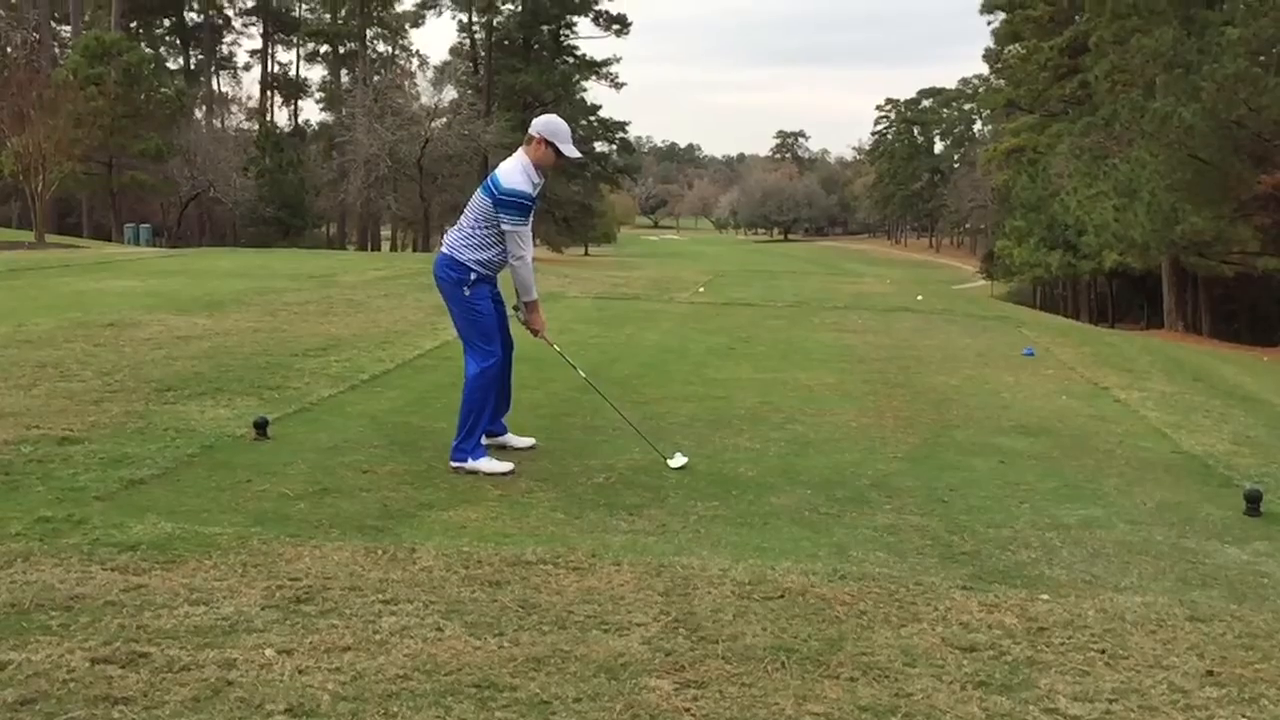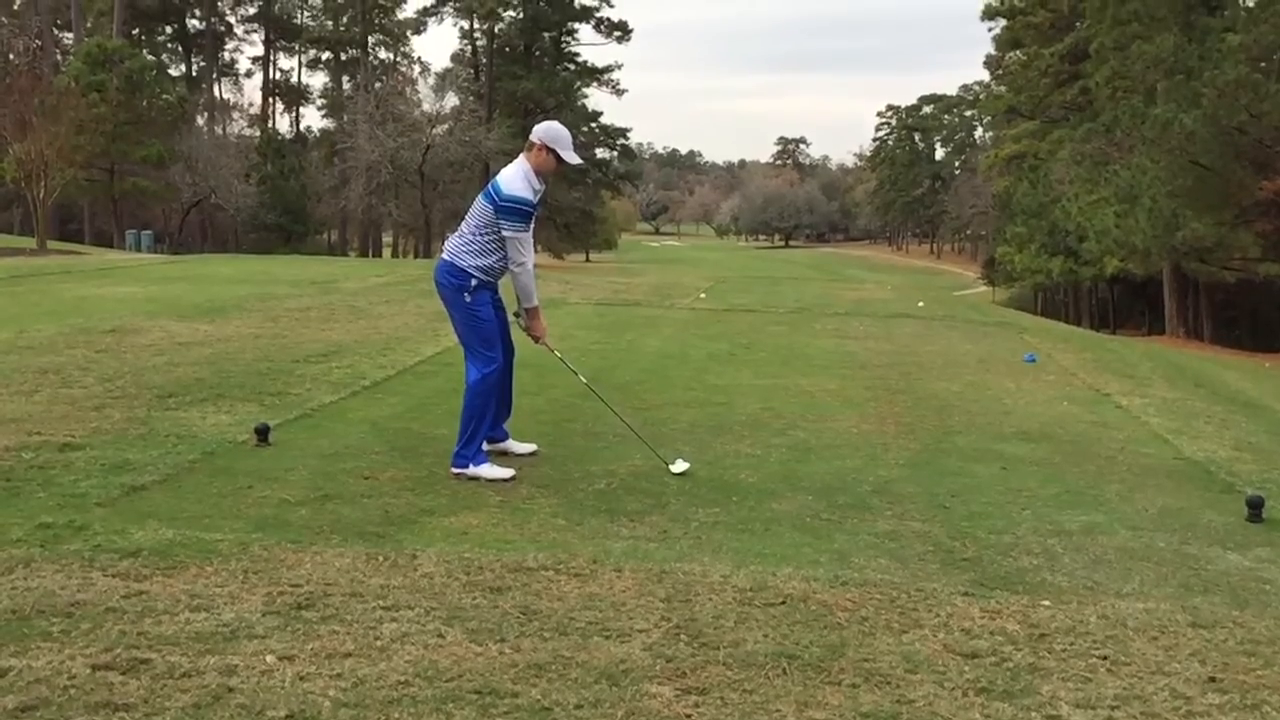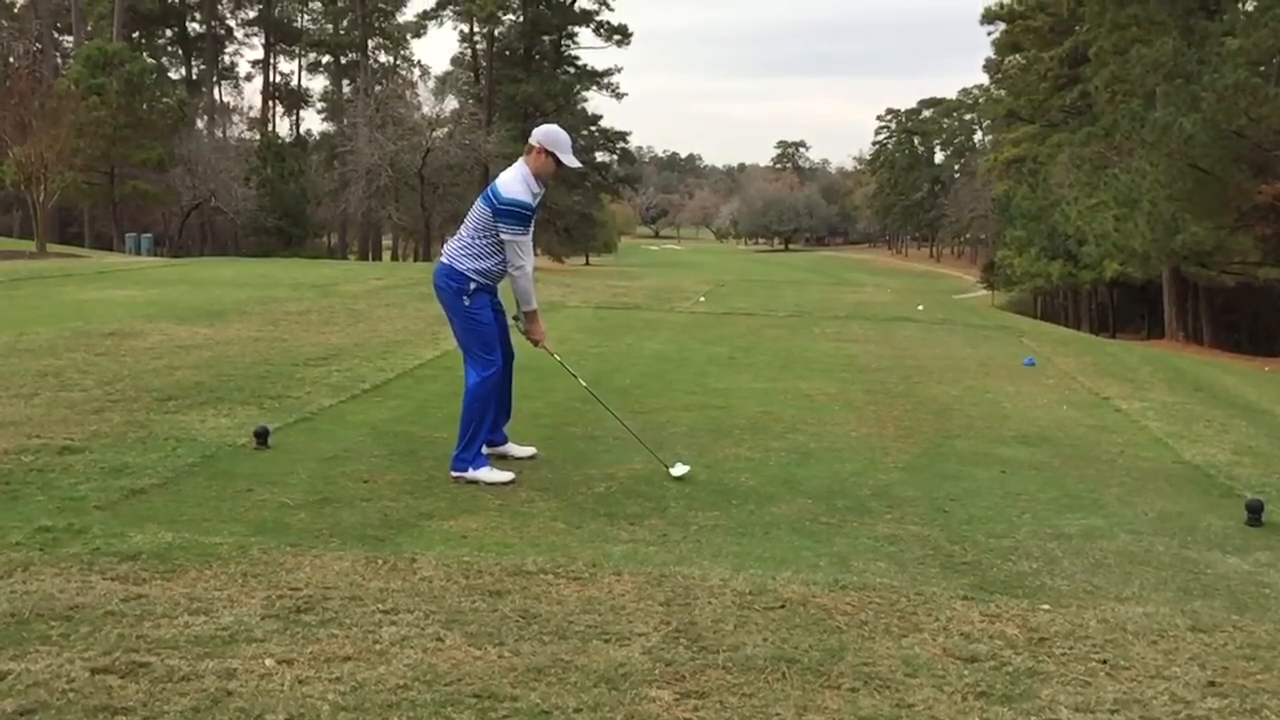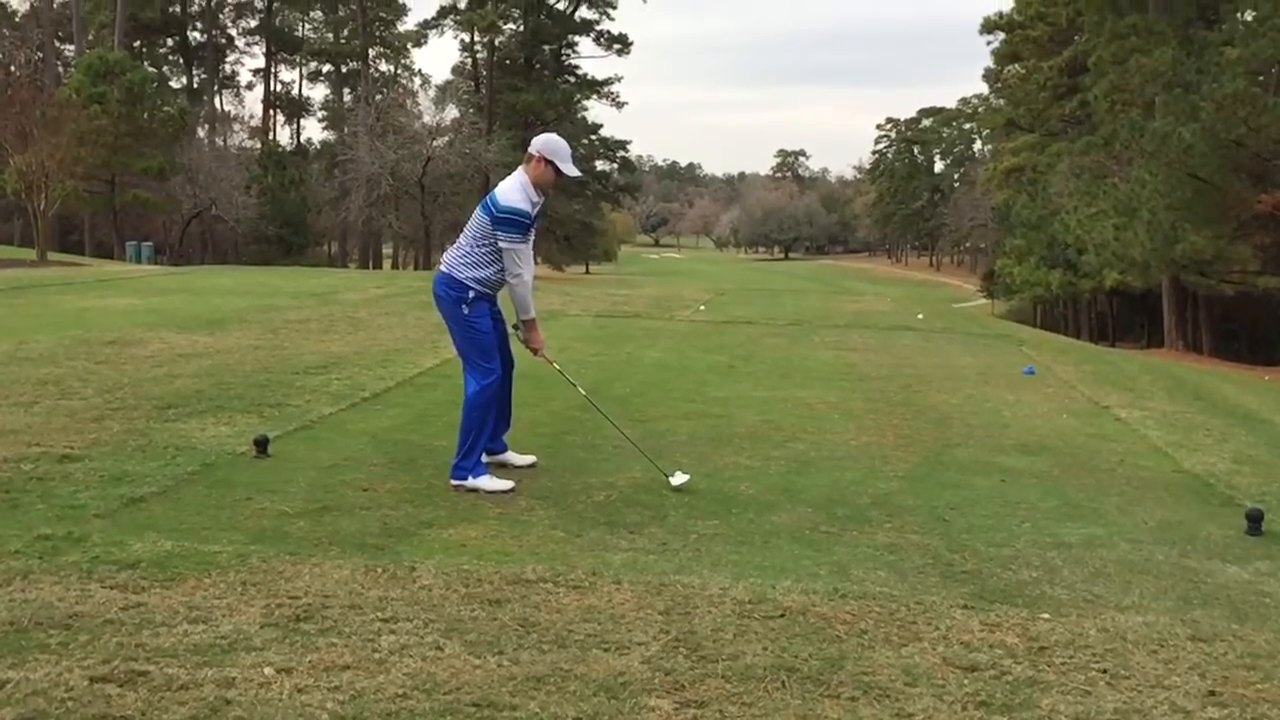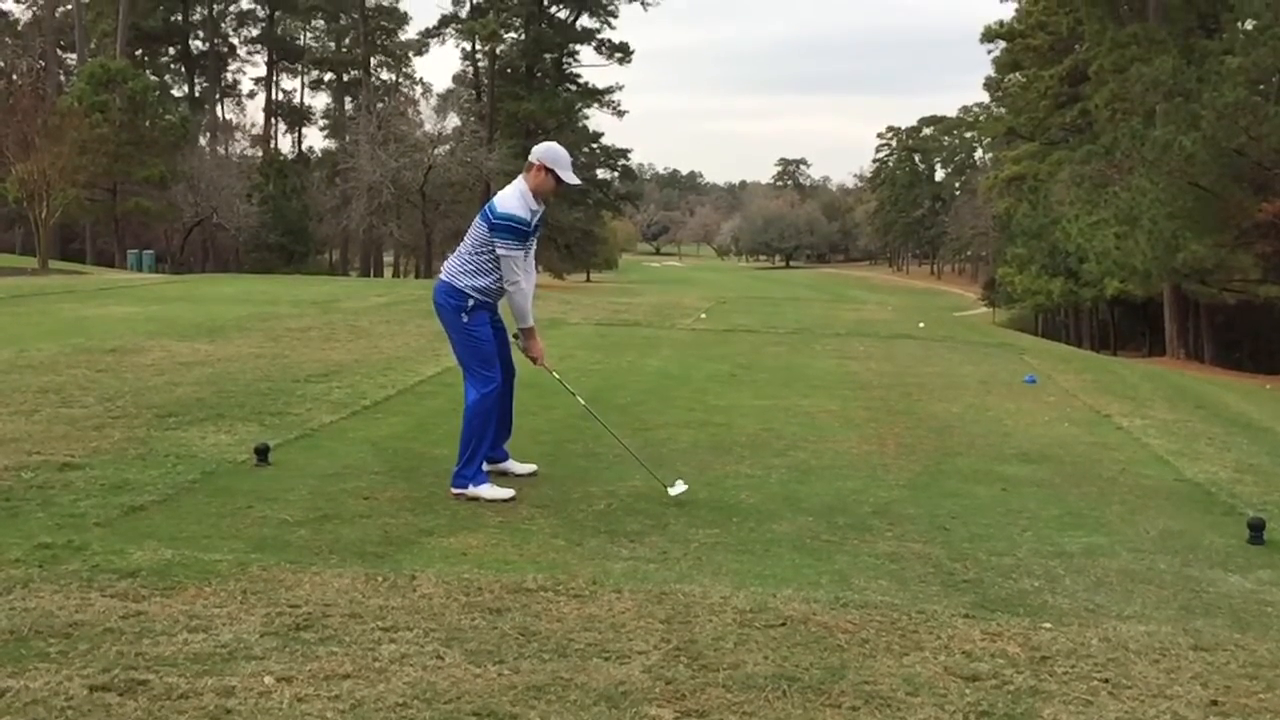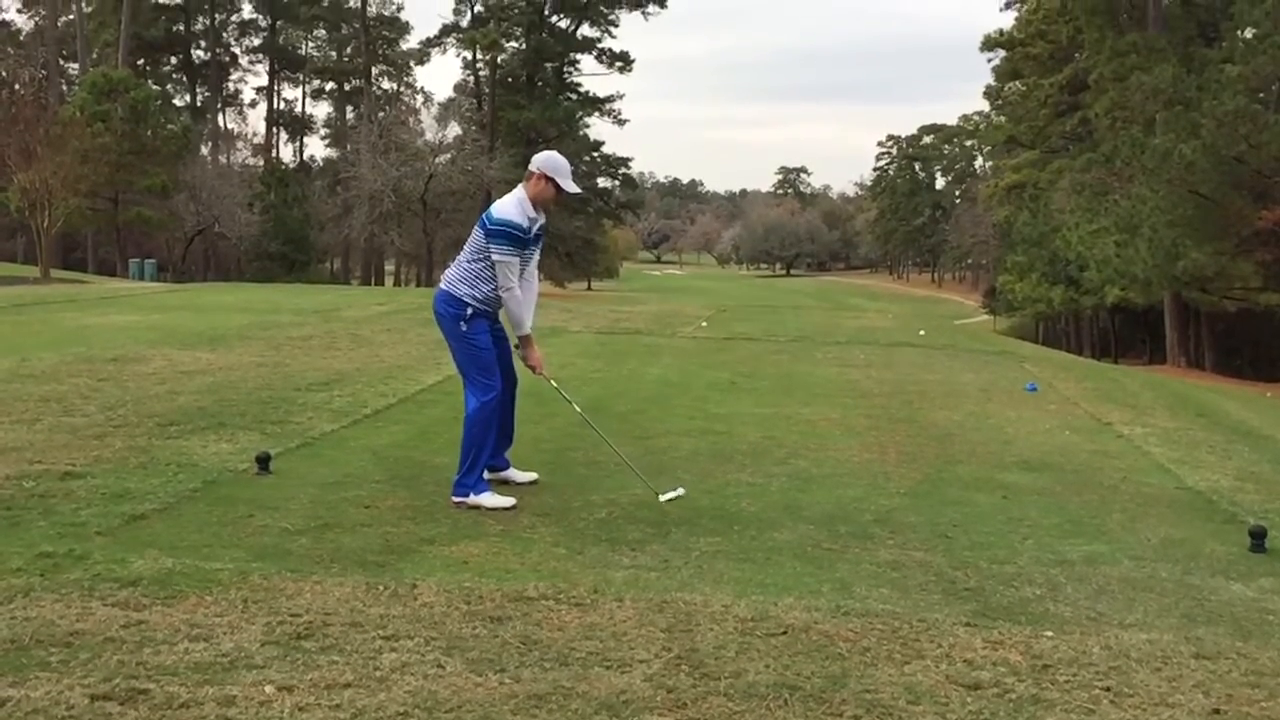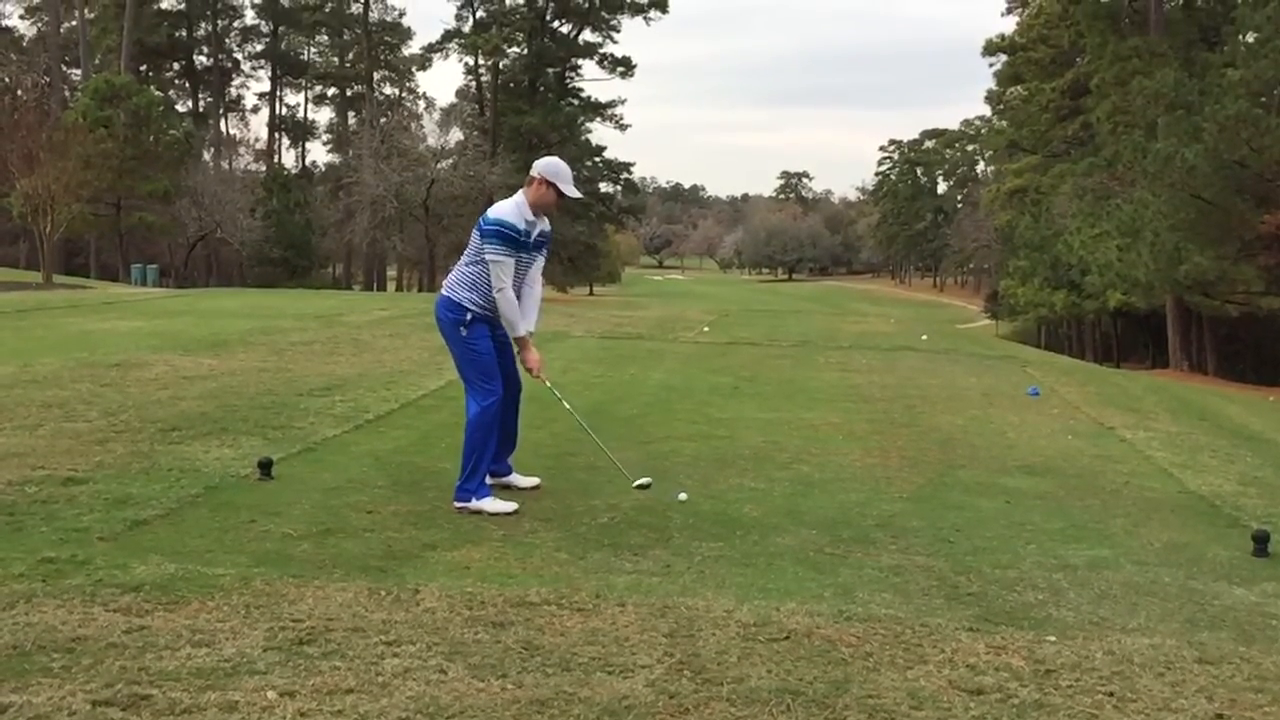
dt=0.7s
person 1, frame 1
left shoulder: (522, 174)
right shoulder: (515, 184)
left elbow: (520, 249)
right elbow: (519, 254)
left wrist: (526, 300)
right wrist: (532, 307)
left hip: (476, 271)
right hip: (460, 271)
left knee: (502, 349)
right knee: (485, 357)
left ankle: (493, 428)
right ankle: (466, 452)
person 1, frame 2
left shoulder: (524, 181)
right shoulder: (516, 192)
left elbow: (521, 256)
right elbow: (520, 261)
left wrist: (527, 307)
right wrist: (533, 314)
left hip: (477, 277)
right hip: (462, 278)
left knee: (503, 355)
right knee: (486, 363)
left ankle: (494, 435)
right ankle: (467, 458)
person 1, frame 3
left shoulder: (525, 186)
right shoulder: (515, 194)
left elbow: (522, 259)
right elbow: (518, 265)
left wrist: (526, 310)
right wrist: (532, 316)
left hip: (477, 281)
right hip: (461, 281)
left knee: (503, 358)
right knee: (486, 366)
left ankle: (494, 437)
right ankle: (467, 462)
person 1, frame 4
left shoulder: (528, 196)
right shoulder: (512, 203)
left elbow: (524, 263)
right elbow: (516, 273)
left wrist: (526, 319)
right wrist: (531, 325)
left hip: (477, 290)
right hip: (460, 289)
left knee: (503, 366)
right knee: (485, 375)
left ankle: (493, 446)
right ankle: (466, 470)
person 1, frame 5
left shoulder: (532, 207)
right shoulder: (511, 210)
left elbow: (527, 269)
right elbow: (513, 281)
left wrist: (526, 328)
right wrist: (529, 333)
left hip: (480, 299)
right hip: (459, 298)
left knee: (504, 375)
right knee: (485, 383)
left ankle: (494, 455)
right ankle: (467, 479)
person 1, frame 6
left shoulder: (536, 219)
right shoulder: (507, 218)
left elbow: (529, 278)
right elbow: (509, 288)
left wrist: (526, 335)
right wrist: (527, 343)
left hip: (482, 309)
right hip: (459, 306)
left knee: (506, 383)
right knee: (485, 391)
left ankle: (495, 463)
right ankle: (468, 487)
person 1, frame 7
left shoulder: (542, 227)
right shoulder: (502, 220)
left elbow: (532, 284)
right elbow: (502, 289)
left wrist: (527, 337)
right wrist: (524, 345)
left hip: (486, 314)
right hip: (460, 311)
left knee: (510, 389)
right knee: (487, 396)
left ankle: (498, 468)
right ankle: (470, 492)
